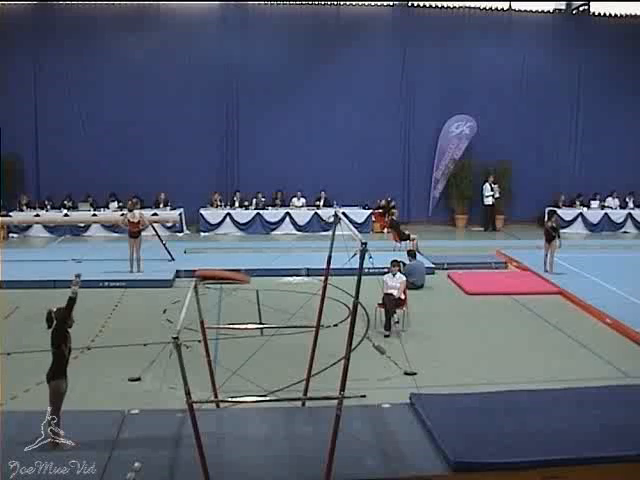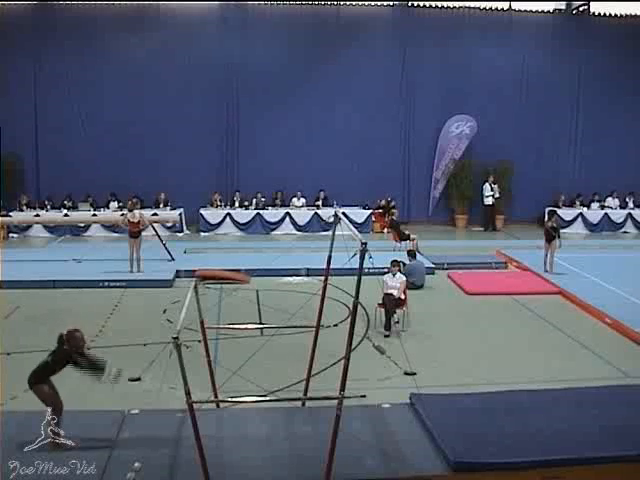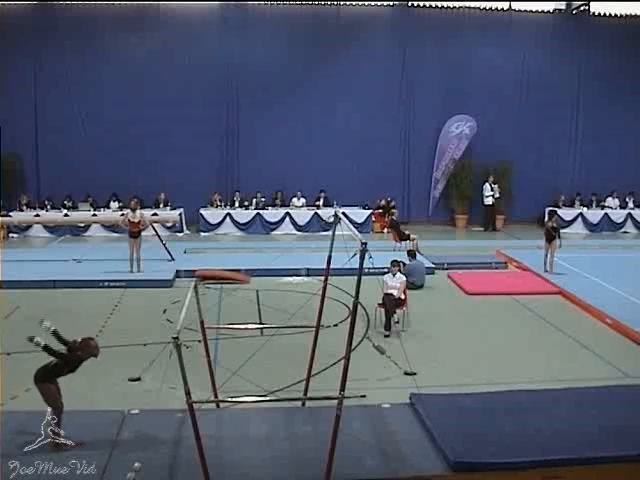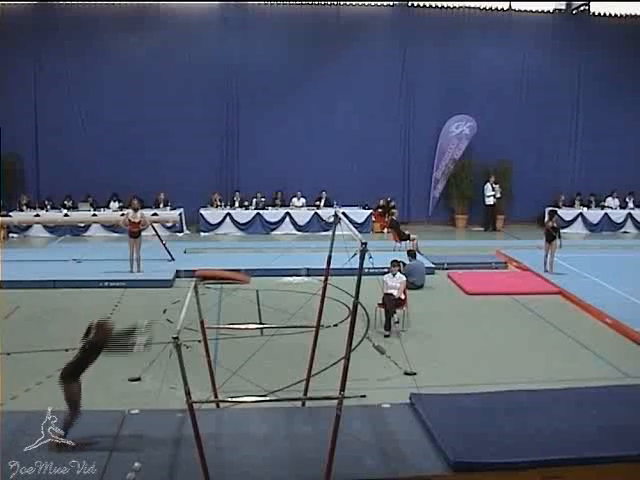
dt=0.5s
person 1, frame 1
left shoulder: (62, 332)
right shoulder: (58, 332)
left elbow: (68, 310)
right elbow: (66, 312)
left wrist: (75, 287)
right wrist: (74, 288)
left hip: (60, 375)
right hip: (56, 377)
left knee: (56, 409)
right knee: (55, 409)
person 1, frame 2
left shoulder: (70, 350)
right shoulder: (66, 354)
left elbow: (88, 360)
right elbow: (84, 366)
left wrist: (106, 368)
right wrist: (107, 372)
left hip: (43, 379)
right hip: (37, 381)
left knee: (58, 407)
right knee: (56, 408)
right ankle: (54, 441)
person 1, frame 3
left shoulder: (78, 352)
right shoulder: (77, 358)
left elbow: (62, 340)
right elbow: (57, 354)
left wrist: (51, 328)
left hip: (49, 376)
right hip: (43, 378)
left knee: (58, 408)
right knee: (57, 408)
right ankle: (56, 441)
person 1, frame 4
left shoulder: (95, 342)
right shoulder: (93, 344)
left hip: (74, 376)
right hip: (70, 377)
left knee: (75, 411)
right knee: (75, 411)
left ankle: (62, 435)
